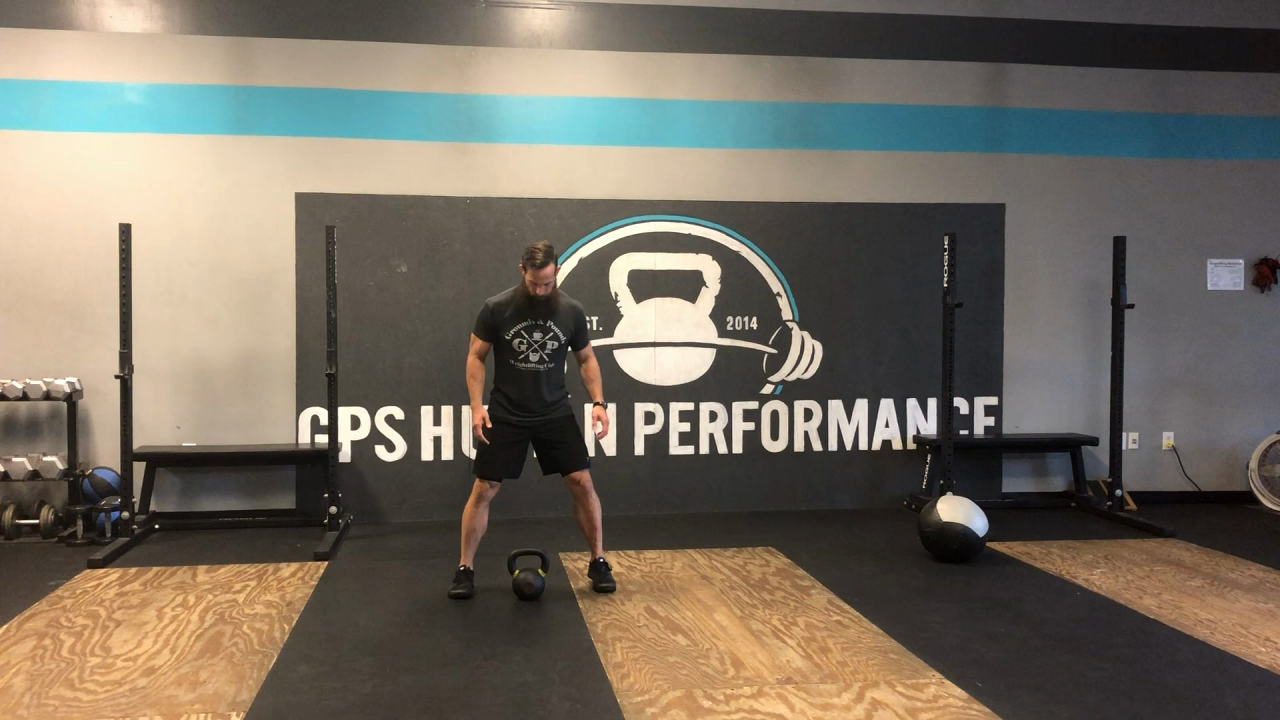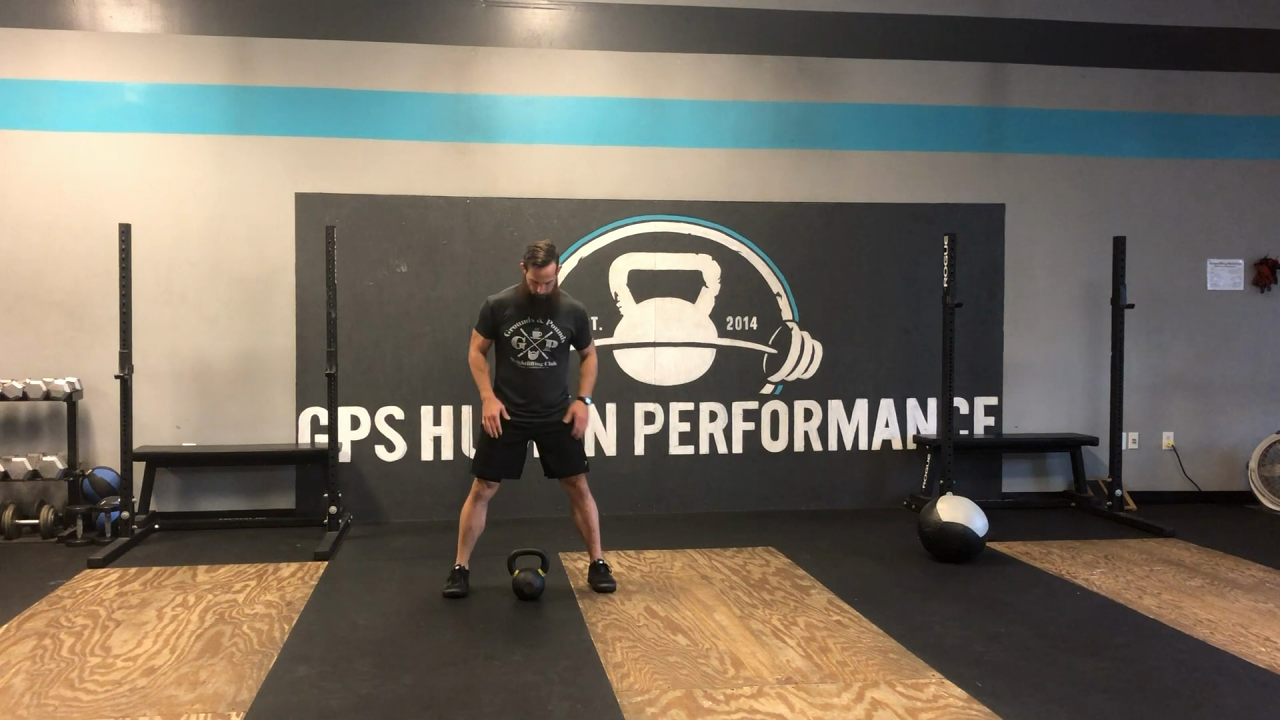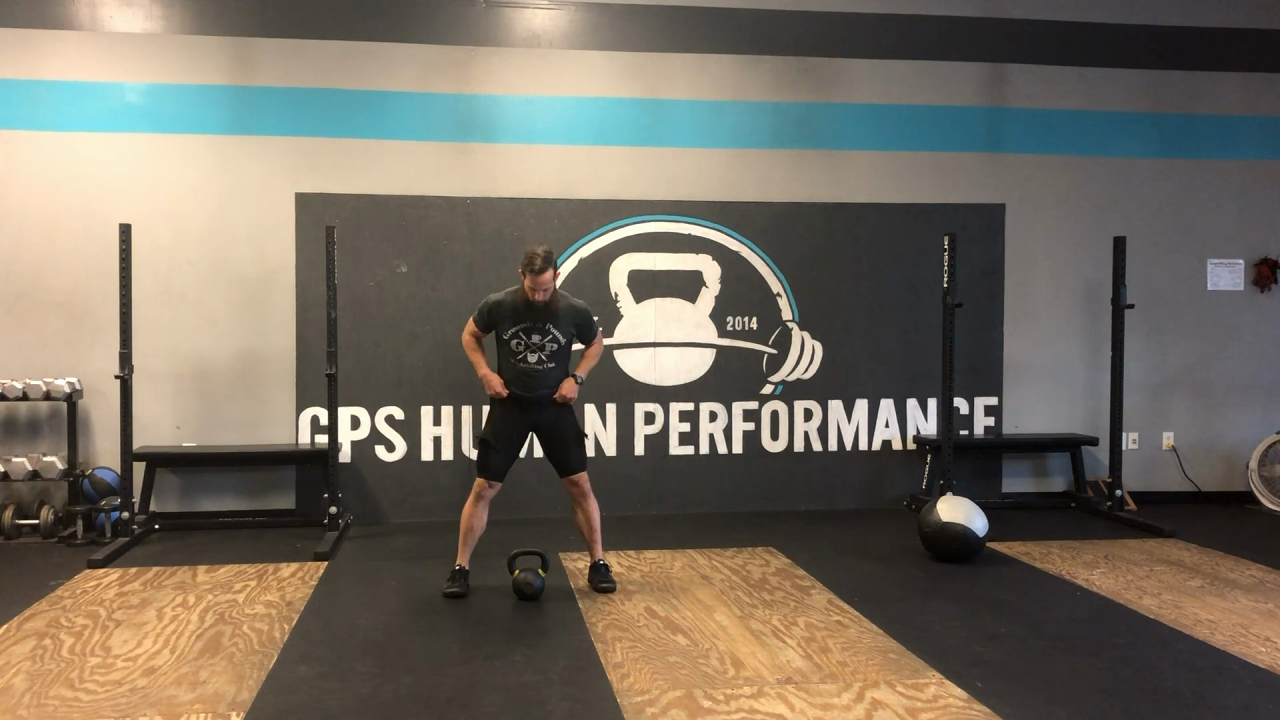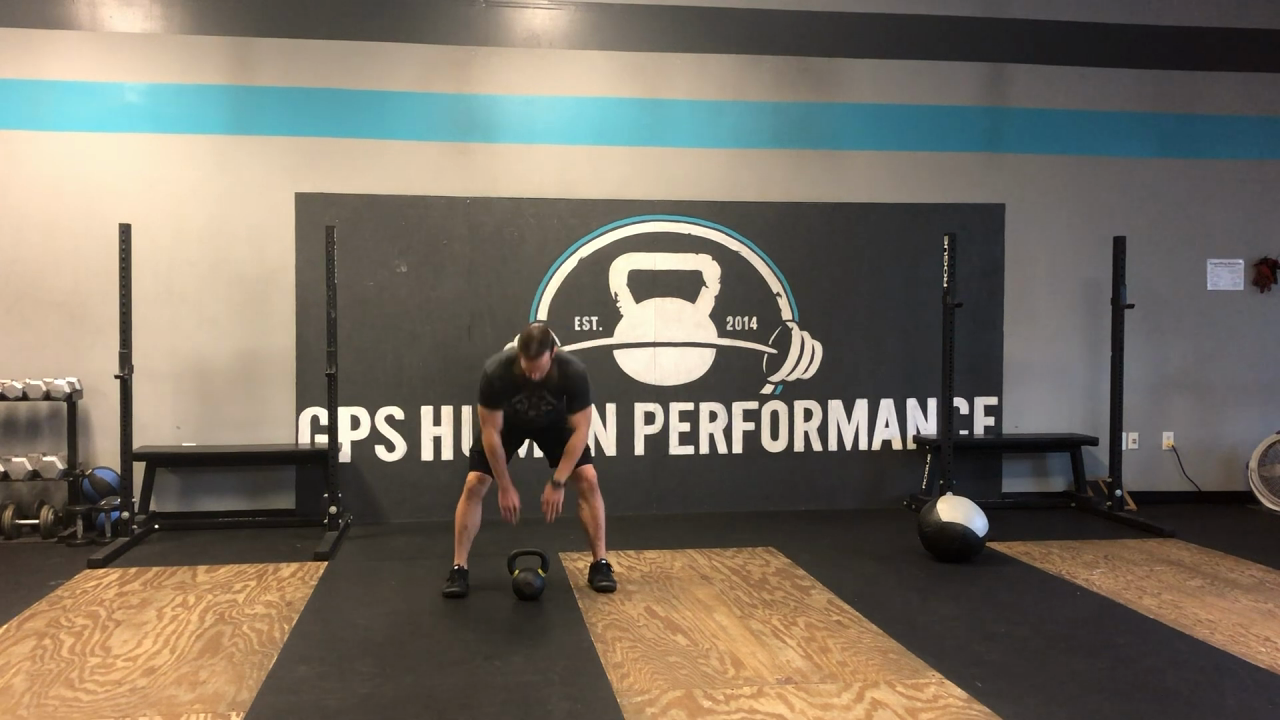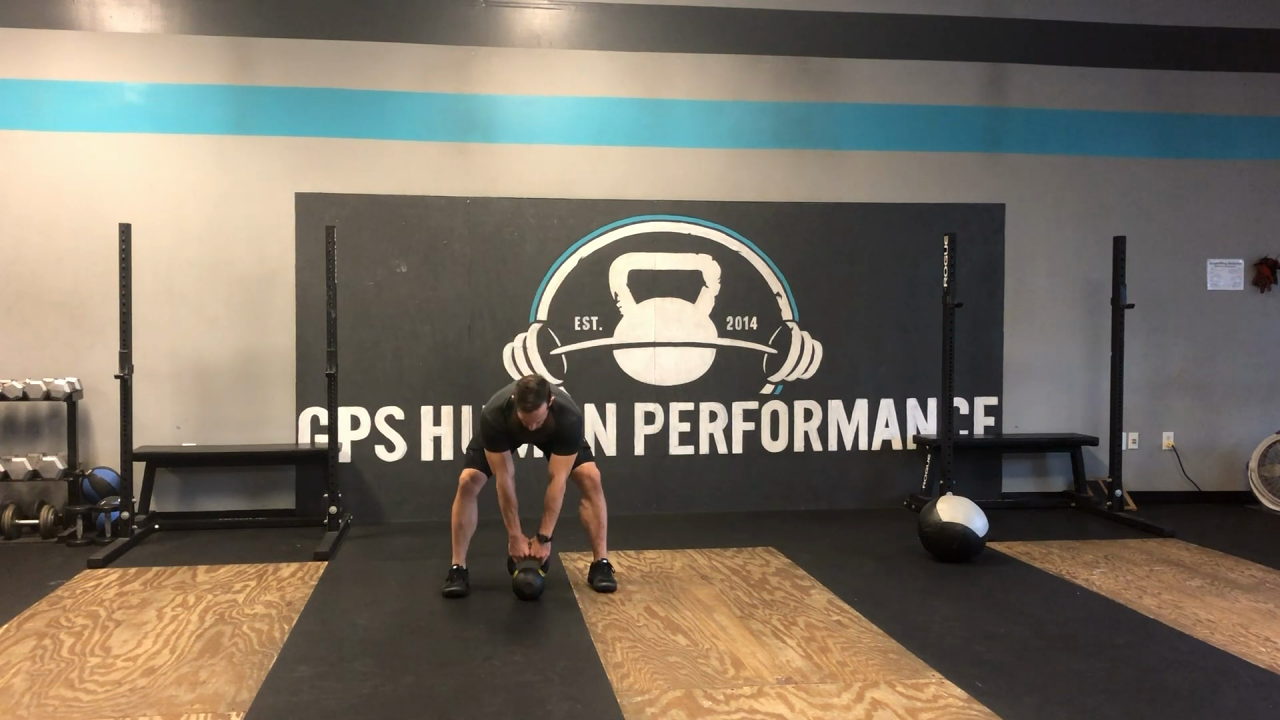
dt=0.4s
person 1, frame 1
left shoulder: (571, 311)
right shoulder: (496, 308)
left elbow: (586, 359)
right elbow: (476, 357)
left wrist: (598, 401)
right wrist: (476, 405)
left hip: (554, 413)
right hip: (505, 415)
left knee: (582, 483)
right knee: (484, 490)
left ankle: (598, 562)
right ankle: (465, 569)
person 1, frame 2
left shoulder: (573, 310)
right shoulder: (497, 305)
left elbow: (588, 355)
right elbow: (477, 351)
left wrist: (583, 398)
right wrist: (489, 398)
left hip: (557, 416)
right hip: (507, 415)
left knee: (578, 487)
right knee: (482, 490)
left ankle: (597, 564)
right ankle: (460, 568)
person 1, frame 3
left shoulder: (575, 310)
right shoulder: (497, 304)
left elbow: (596, 344)
right elbow: (469, 336)
left wrist: (577, 377)
right wrist: (485, 373)
left hip: (555, 407)
right hip: (508, 406)
left knee: (580, 484)
right knee: (484, 489)
left ankle: (598, 564)
right ankle: (460, 569)
person 1, frame 4
left shoulder: (574, 372)
right shoulder: (495, 372)
left elbow: (580, 431)
right elbow: (490, 433)
left wrist: (557, 483)
right wrist: (505, 487)
left hip: (554, 422)
right hip: (506, 422)
left knee: (588, 478)
right knee: (474, 484)
left ankle: (599, 564)
right ankle: (459, 569)
person 1, frame 5
left shoulder: (569, 417)
right shoulder: (494, 415)
left elbow: (557, 480)
right elbow: (504, 478)
left wrist: (544, 537)
right wrist: (515, 536)
left hip: (554, 433)
right hip: (506, 431)
left knee: (590, 478)
right knee: (468, 481)
left ankle: (601, 563)
right ankle: (458, 568)
